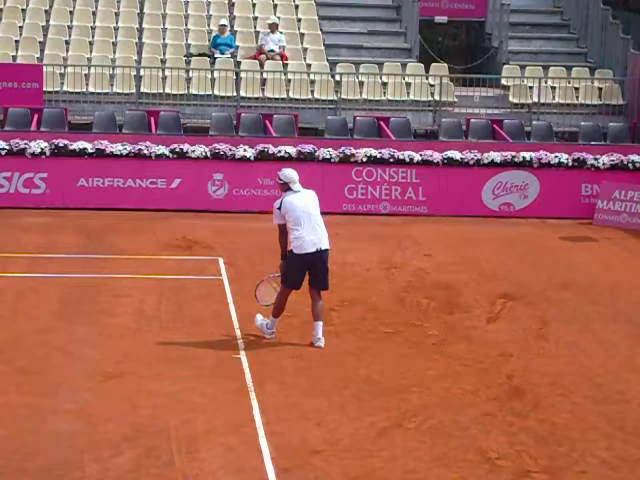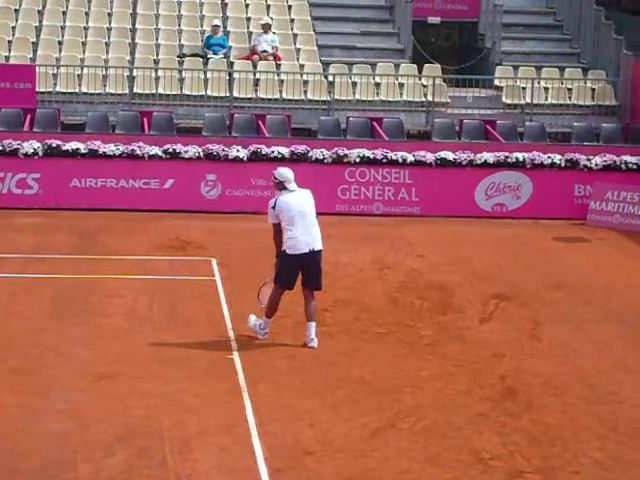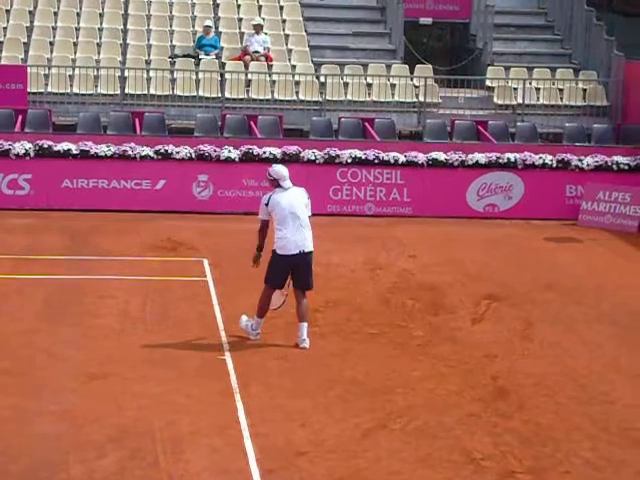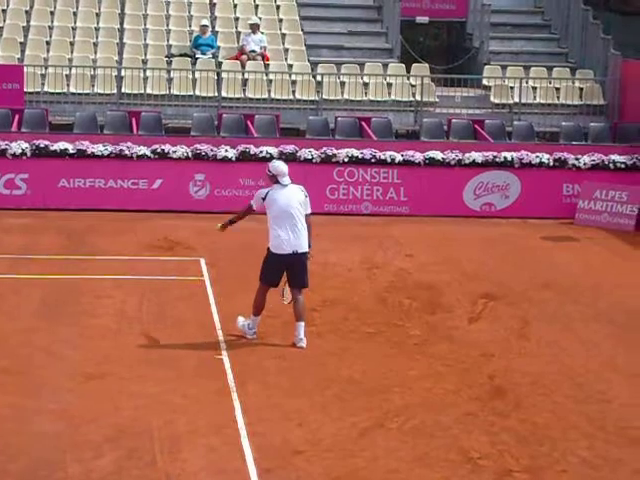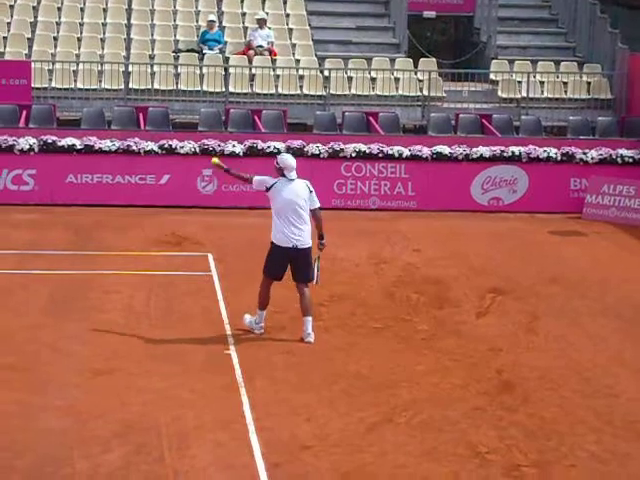
dt=0.1s
person 1, frame 1
left shoulder: (280, 204)
right shoulder: (312, 195)
left elbow: (283, 234)
left wrist: (283, 257)
left hip: (300, 251)
right hip: (322, 248)
left knee: (285, 289)
right knee: (316, 293)
left ankle: (270, 327)
right ankle: (318, 336)
person 1, frame 2
left shoulder: (275, 202)
right shoulder: (308, 194)
left elbow: (278, 233)
left wrist: (278, 256)
left hip: (294, 251)
right hip: (315, 249)
left knee: (278, 290)
right knee: (309, 293)
left ankle: (263, 327)
right ankle: (311, 336)
person 1, frame 3
left shoulder: (269, 200)
right shoulder: (303, 194)
left elbow: (263, 228)
left wrist: (259, 250)
left hip: (284, 251)
right hip: (306, 250)
left knee: (269, 289)
right knee: (301, 294)
left ankle: (254, 328)
right ankle: (303, 337)
person 1, frame 4
left shoulder: (266, 194)
right shoulder: (300, 191)
left elbow: (247, 210)
right elbow: (307, 220)
left wrist: (230, 221)
right wrist: (308, 246)
left hip: (278, 250)
right hip: (300, 248)
left knee: (264, 287)
right knee: (297, 293)
left ankle: (251, 328)
right ankle: (300, 336)
person 1, frame 5
left shoulder: (272, 183)
right shoulder: (307, 186)
left elbow: (246, 178)
right elbow: (317, 215)
left wrist: (225, 169)
right wrist: (321, 238)
left hip: (282, 245)
right hip: (304, 244)
left knee: (265, 283)
right knee: (303, 287)
left ankle: (258, 324)
right ankle: (307, 332)
